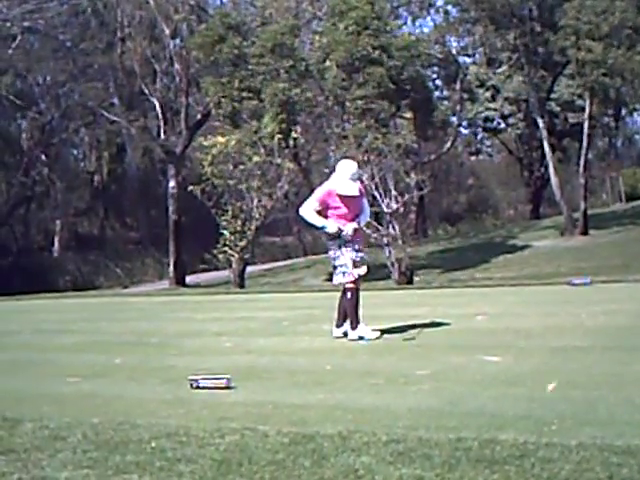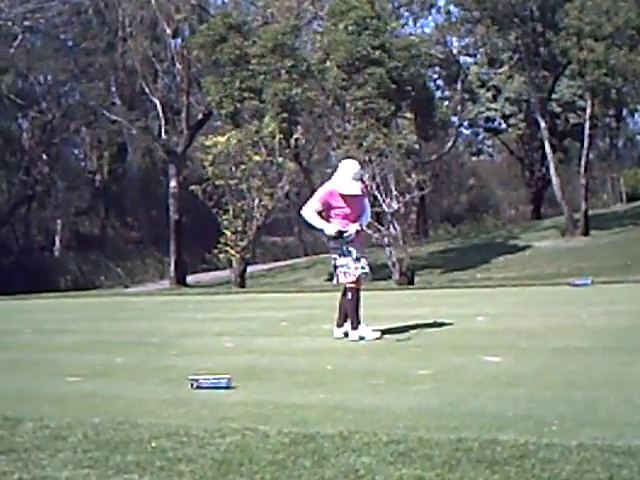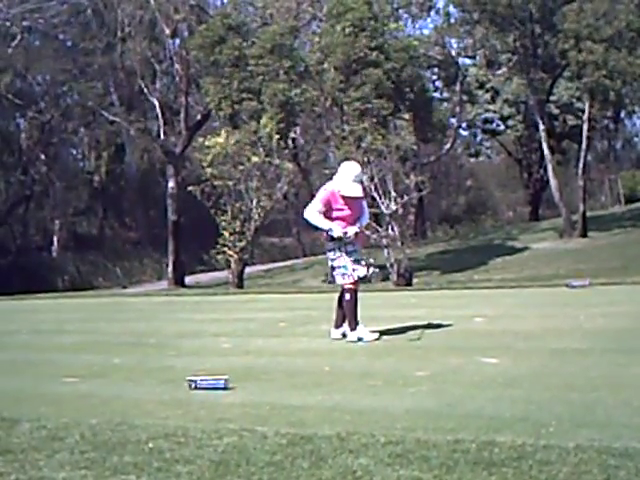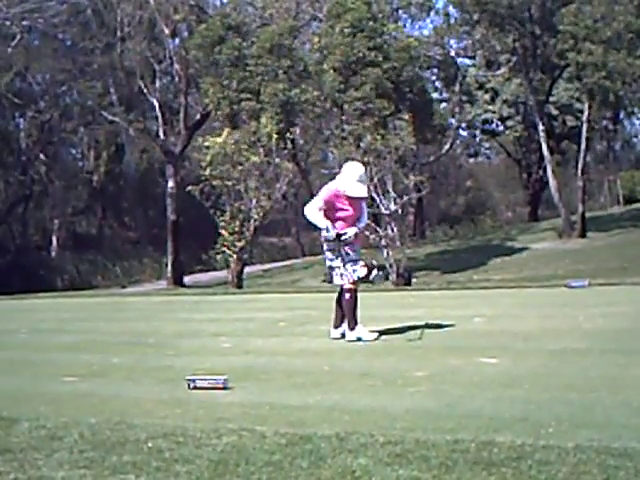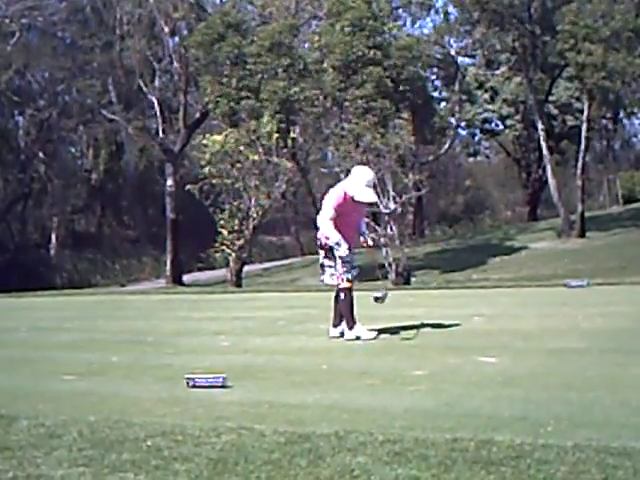
dt=0.2s
person 1, frame 1
left shoulder: (358, 187)
right shoulder: (327, 191)
left elbow: (365, 211)
right elbow: (305, 210)
left wrist: (355, 225)
right wrist: (325, 224)
left hip: (355, 240)
right hip: (339, 242)
left knee: (351, 283)
right knee: (351, 282)
left ankle: (340, 326)
right ankle: (355, 328)
person 1, frame 2
left shoulder: (360, 188)
right shoulder: (328, 191)
left elbow: (366, 211)
right elbow: (307, 210)
left wrist: (358, 225)
right wrist: (325, 226)
left hip: (356, 241)
right hip: (340, 243)
left knee: (353, 283)
right knee: (352, 282)
left ankle: (340, 327)
right ankle: (356, 328)
person 1, frame 3
left shoulder: (358, 190)
right shoulder: (329, 191)
left elbow: (364, 213)
right elbow: (310, 212)
left wrist: (357, 227)
right wrist: (331, 227)
left hip: (353, 242)
right hip: (338, 244)
left knee: (349, 285)
right knee: (350, 284)
left ankle: (338, 328)
right ankle: (354, 329)
person 1, frame 4
left shoulder: (358, 191)
right shoulder: (331, 191)
left elbow: (363, 214)
right elbow: (310, 209)
left wrist: (356, 228)
right wrist: (327, 226)
left hip: (350, 243)
right hip: (336, 244)
left knee: (348, 285)
right knee: (350, 284)
left ankle: (337, 328)
right ankle: (353, 329)
person 1, frame 5
left shoulder: (359, 195)
right shoulder: (338, 195)
left elbow: (359, 216)
right elbow: (323, 220)
left wrist: (364, 233)
right wrist: (339, 241)
left hip: (346, 244)
right hip: (332, 244)
left knee: (345, 285)
right knee: (345, 283)
left ankle: (336, 327)
right ankle: (352, 329)
